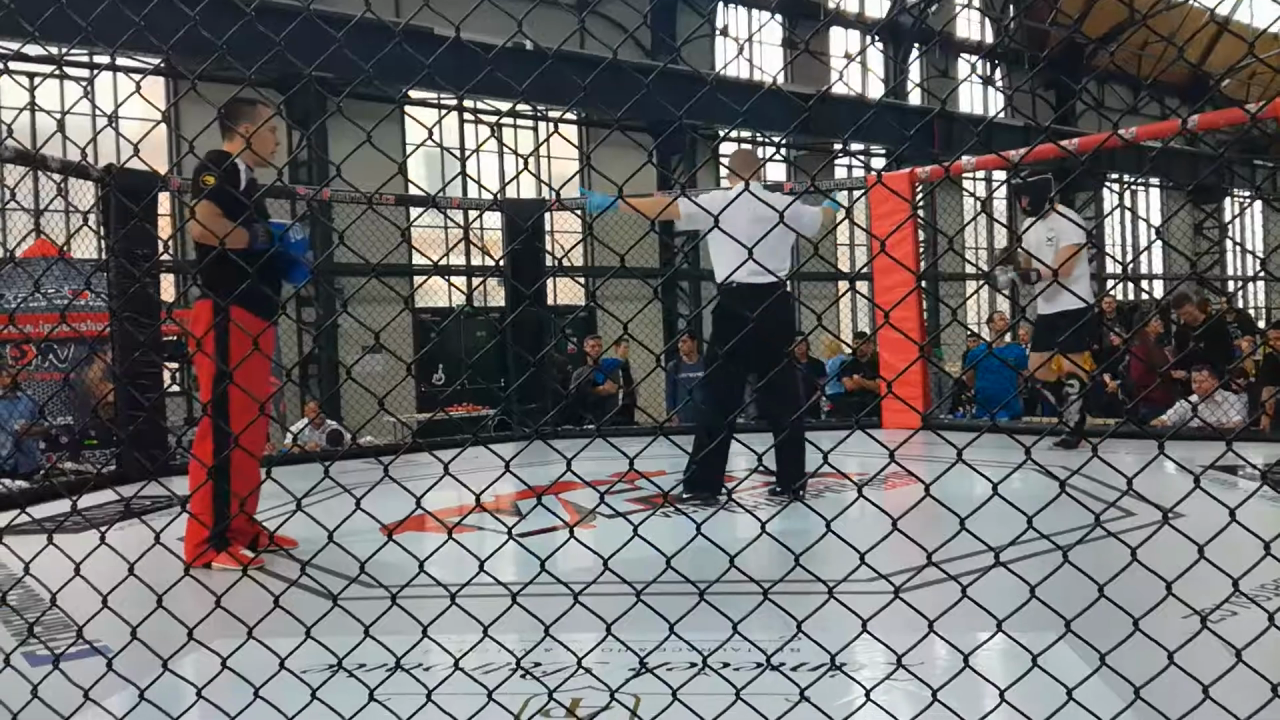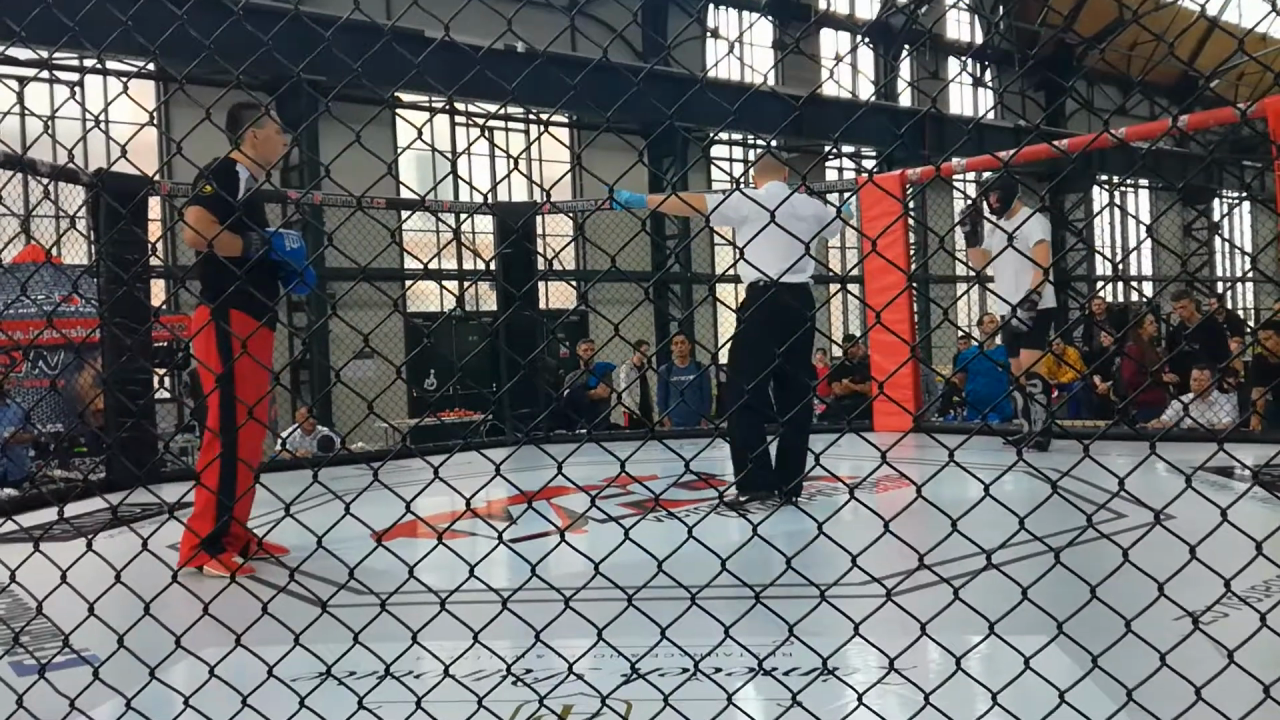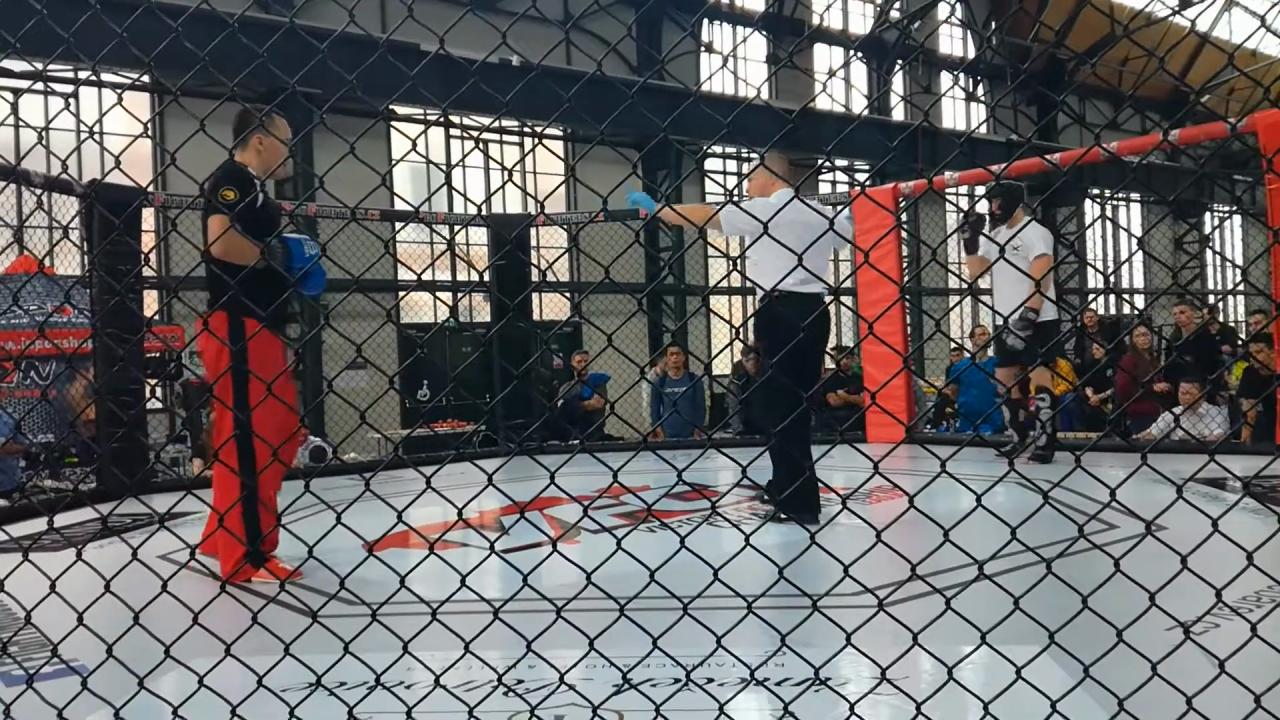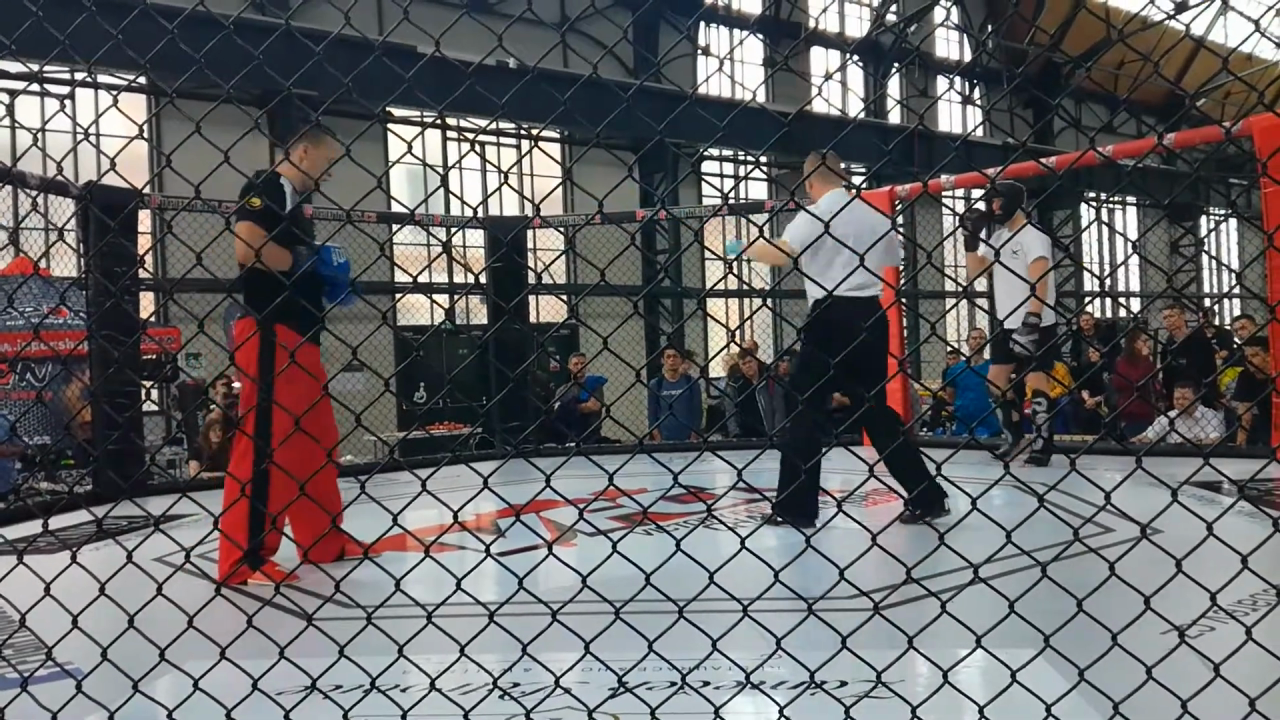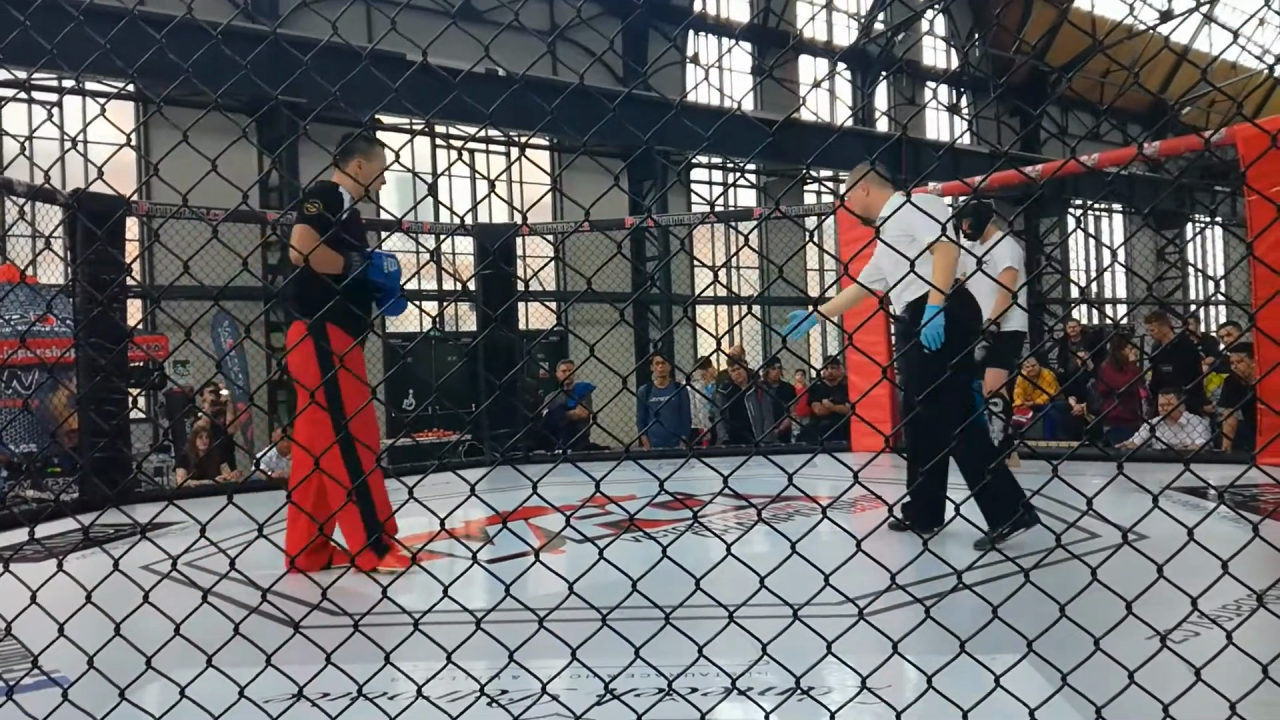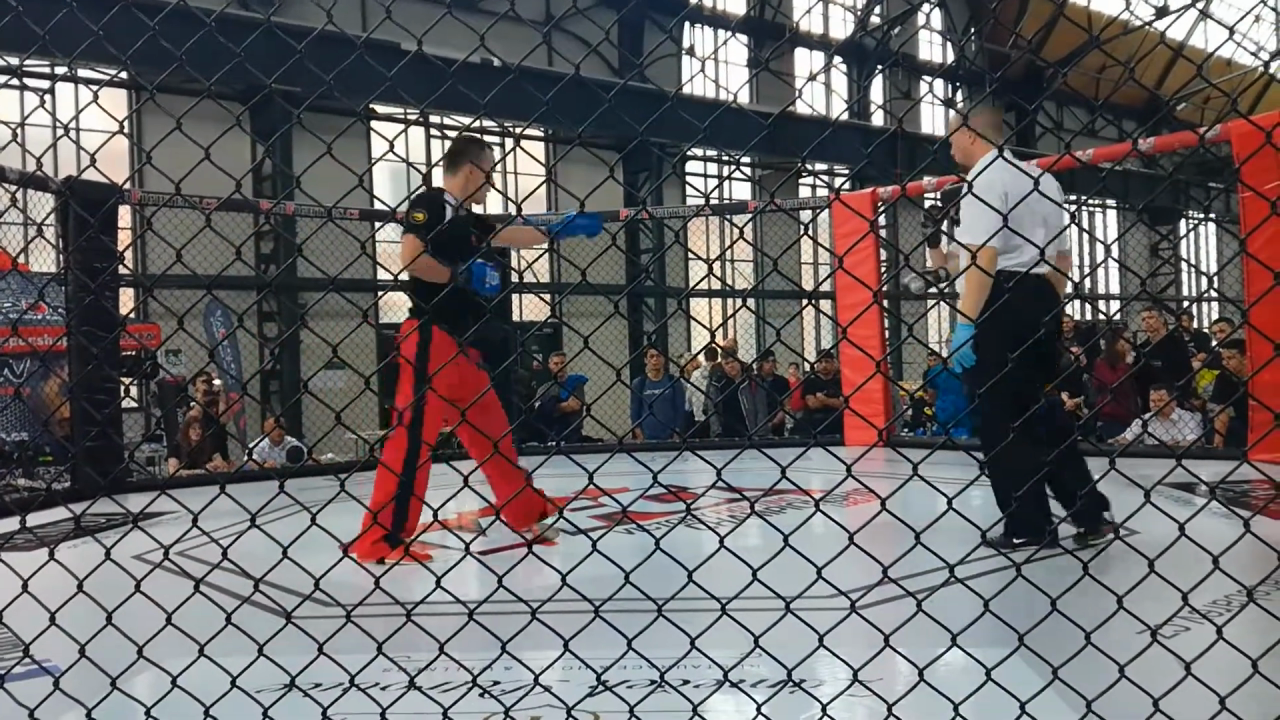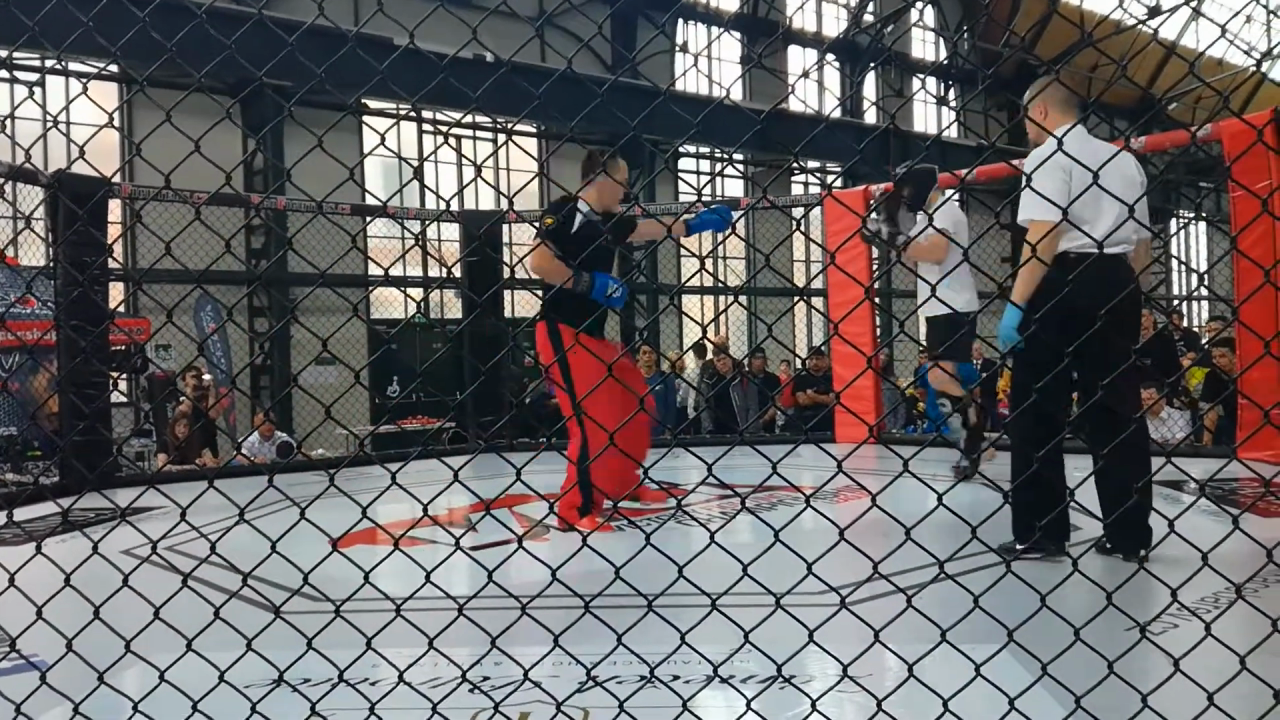
dt=0.7s
person 1, frame 1
left shoulder: (244, 179)
right shoulder: (220, 166)
right elbow: (201, 225)
left wrist: (284, 259)
right wrist: (265, 236)
left hip: (251, 317)
right hip: (226, 316)
left knee: (251, 425)
right knee: (225, 424)
left ankle: (240, 526)
right ankle: (207, 539)
person 1, frame 2
left shoulder: (248, 186)
right shoulder: (223, 173)
right elbow: (194, 231)
left wrist: (286, 267)
right wrist: (261, 244)
left hip: (250, 323)
right hip: (226, 321)
left knee: (248, 430)
right knee: (233, 428)
left ankle: (231, 533)
right ankle: (204, 543)
person 1, frame 3
left shoulder: (254, 189)
right shoulder: (232, 179)
right elbow: (221, 242)
left wrist: (293, 267)
right wrist: (278, 253)
left hip: (262, 331)
right hip: (238, 329)
left knee: (283, 433)
right knee: (247, 438)
left ankle: (226, 534)
right ankle: (245, 555)
person 1, frame 4
left shoulder: (292, 201)
right shoulder: (266, 187)
right elbow: (246, 248)
left wrist: (325, 278)
right wrist: (307, 262)
left hip: (297, 336)
right hip: (269, 335)
left knee: (316, 439)
right knee: (264, 442)
left ankle: (323, 539)
right ankle: (243, 560)
person 1, frame 5
left shoulder: (346, 210)
right shoulder: (325, 195)
right elbow: (302, 249)
left wrist: (379, 281)
right wrist: (362, 265)
left hip: (337, 338)
right hip: (321, 336)
left knee: (319, 445)
right knee: (352, 439)
left ankle: (310, 546)
right ankle: (371, 544)
person 1, frame 6
left shoulder: (467, 219)
right shoulder: (429, 204)
left elbow: (513, 235)
right elbow: (411, 259)
left wrist: (562, 229)
right wrist: (464, 276)
left hip: (461, 340)
right hip: (431, 337)
left knee: (490, 426)
right knee: (414, 435)
left ankle: (526, 511)
right ankle: (381, 538)
person 1, frame 7
left shoulder: (609, 222)
right shoulder: (562, 211)
left elbow: (656, 229)
right elbow: (538, 261)
left wrist: (697, 222)
right wrist: (588, 284)
left hip: (594, 335)
right hip: (561, 333)
left knee: (634, 406)
right knee: (591, 421)
left ankle: (621, 485)
right ankle: (577, 509)
person 2, frame 1
left shoulder: (718, 204)
right shoulder: (785, 205)
left elbow: (667, 209)
right elbow: (822, 217)
left wrist: (613, 203)
right wrist: (833, 205)
left hip: (738, 303)
right hip: (777, 303)
left knee: (721, 394)
right knee: (784, 393)
left ankle: (703, 483)
right ankle: (791, 480)
person 2, frame 2
left shoulder: (745, 201)
right shoulder: (811, 207)
left elbow: (692, 205)
right elbow: (838, 221)
left wrist: (639, 200)
right wrist: (844, 209)
left hip: (763, 301)
right hip: (800, 301)
left knee: (744, 392)
right knee: (795, 392)
left ankle: (755, 482)
right ankle: (788, 482)
person 2, frame 3
left shoulder: (764, 209)
right shoulder: (820, 213)
left elbow: (706, 216)
right elbow: (847, 232)
left wrist: (654, 207)
right wrist: (849, 220)
left hip: (780, 311)
right hip: (814, 311)
left knee: (782, 406)
right knee: (798, 404)
left ankle: (799, 502)
right ankle: (784, 489)
person 2, frame 4
left shoulder: (818, 214)
right shoulder: (873, 215)
left elbow: (779, 253)
right elbow: (889, 258)
left wrist: (741, 247)
left hip: (832, 318)
right hip: (871, 317)
left knee: (807, 413)
right knee: (876, 411)
left ankle: (795, 507)
right ankle: (926, 497)
person 2, frame 5
left shoulder: (917, 207)
right shoulder: (884, 236)
left elbow: (943, 252)
right elbow: (858, 290)
left wrist: (934, 308)
right wrist: (813, 316)
left hip: (943, 319)
right hip: (919, 328)
left knee: (951, 417)
right knee: (922, 419)
left ankle: (1011, 511)
right ankle: (921, 512)
person 2, frame 6
left shoulder: (983, 182)
right shoulder: (1041, 180)
left elbow: (982, 260)
right elbow: (1060, 259)
left wrist: (965, 324)
left hip: (1002, 308)
right hip: (1040, 303)
left knee: (999, 421)
right knee: (1031, 414)
left ankle: (1025, 525)
right ankle: (1089, 511)
person 2, frame 7
left shoulder: (1046, 157)
right shoulder: (1123, 160)
left elbow: (1042, 237)
right elbow: (1141, 242)
left wrist: (1016, 304)
left hip: (1059, 289)
right hip: (1116, 286)
left knee: (1036, 413)
right knee: (1116, 410)
left ankle: (1040, 532)
right ankle: (1129, 533)
person 3, frame 1
left shoulder: (1066, 221)
right shoulder: (1028, 225)
left elbow: (1064, 268)
right elbow: (1027, 266)
left wrist: (1027, 276)
right wrist: (1018, 269)
left hip: (1073, 306)
right hip: (1046, 309)
left knee: (1071, 366)
right knee: (1038, 369)
left ankle: (1074, 428)
right ankle: (1073, 413)
person 3, frame 2
left shoulder: (1032, 220)
right shoulder: (995, 226)
left elbow: (1043, 266)
right elbow: (979, 264)
left wrist: (1030, 302)
right wrist: (971, 232)
left hip: (1035, 308)
right hip: (1010, 310)
left knee: (1029, 365)
right knee: (1017, 369)
left ankle: (1041, 430)
right ankle: (1029, 430)
person 3, frame 3
left shoulder: (1034, 232)
right shoulder: (995, 235)
left elbow: (1041, 279)
right elbow: (976, 273)
left wrist: (1028, 317)
right wrist: (970, 240)
left hip: (1038, 320)
right hip: (1007, 321)
left knee: (1039, 378)
right knee: (1007, 381)
left ankle: (1044, 443)
right ankle: (1023, 438)
person 3, frame 4
left shoulder: (1032, 235)
right shoulder: (997, 236)
left elbow: (1040, 282)
right elbow: (975, 272)
left wrist: (1031, 321)
right wrist: (971, 237)
left hip: (1036, 323)
right hip: (1007, 323)
left knee: (1035, 381)
right knee: (996, 378)
left ankle: (1041, 446)
right ankle: (1015, 439)
person 3, frame 5
left shoulder: (1005, 245)
right shoulder: (972, 249)
left elbow: (1006, 289)
left wrist: (991, 326)
left hip: (1006, 338)
right hip: (984, 329)
left knee: (994, 386)
right knee: (990, 389)
left ankle: (999, 449)
right ankle: (1006, 448)
person 3, frame 6
left shoulder: (990, 231)
right shoulder: (965, 233)
left elbow: (983, 274)
right elbow: (943, 265)
left wrist: (942, 275)
right wrist: (932, 236)
left hip: (995, 318)
right hip: (976, 318)
left knee: (986, 379)
right knee: (974, 381)
person 3, frame 7
left shoulder: (946, 211)
right shoulder: (926, 216)
left elbow: (935, 252)
right elbow: (913, 254)
left hip: (953, 309)
right hip: (939, 310)
left knee: (938, 377)
right knee: (945, 378)
left ankle: (971, 444)
right ankle: (973, 439)
